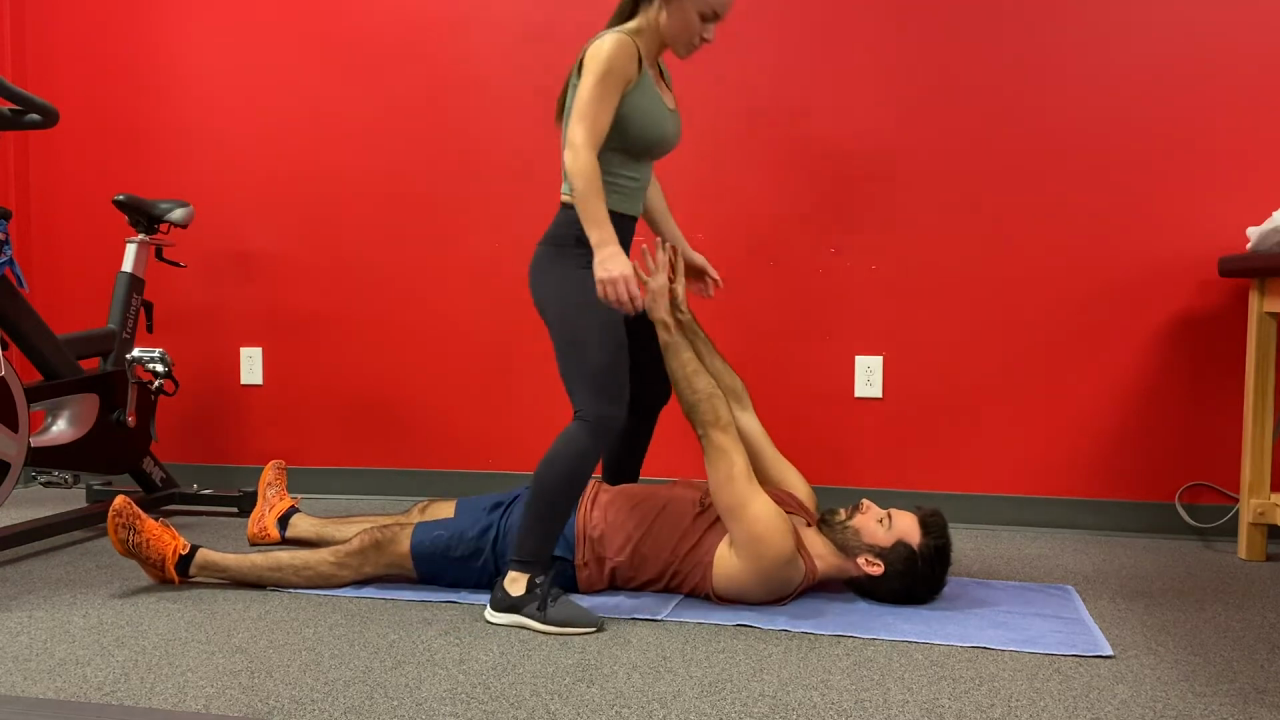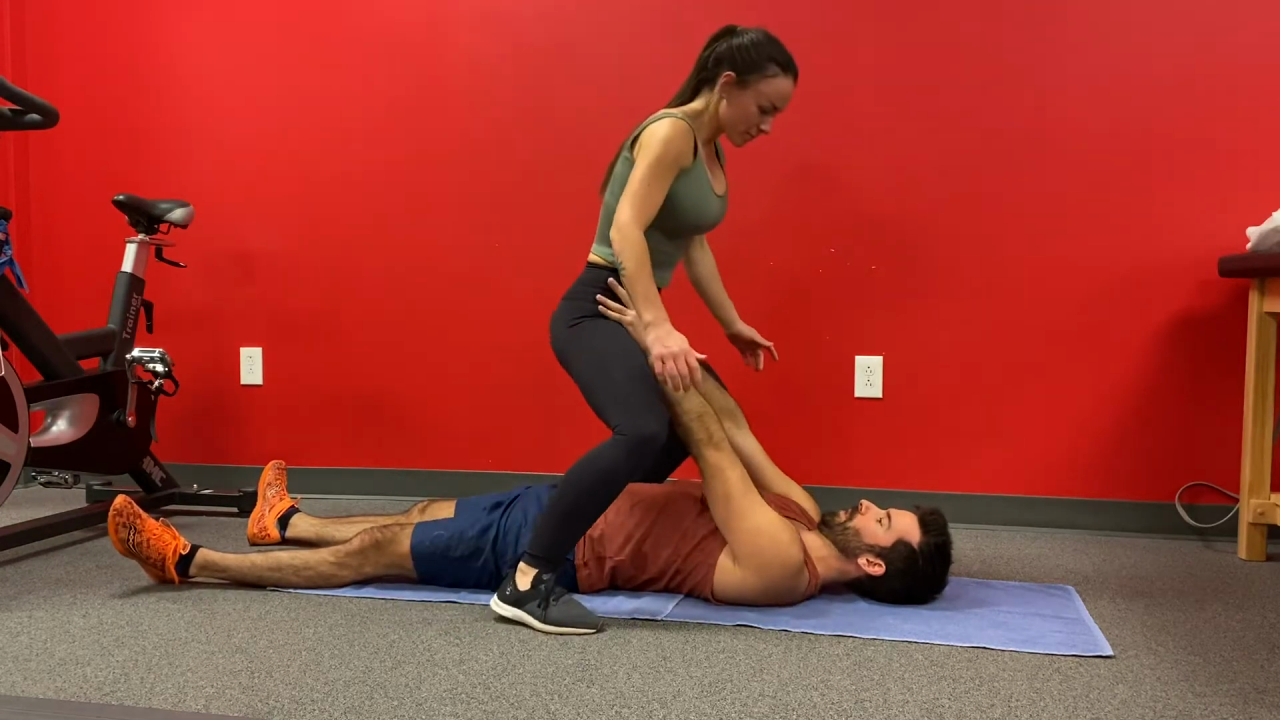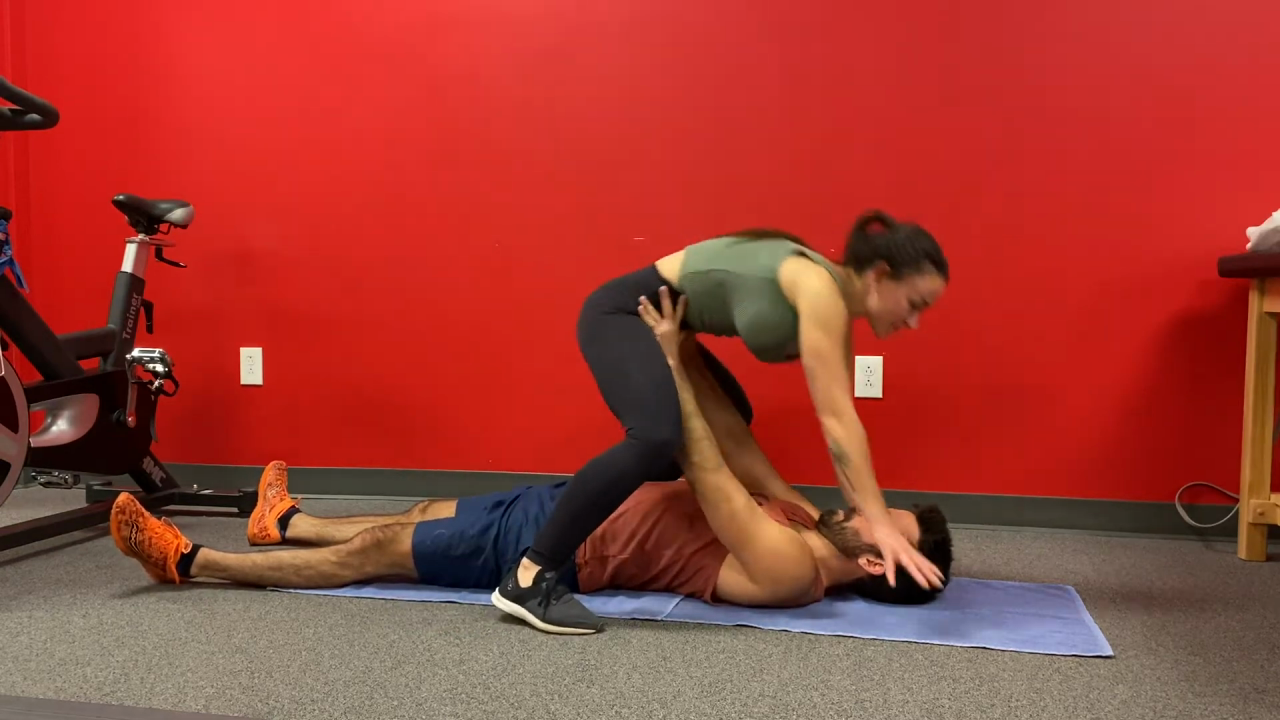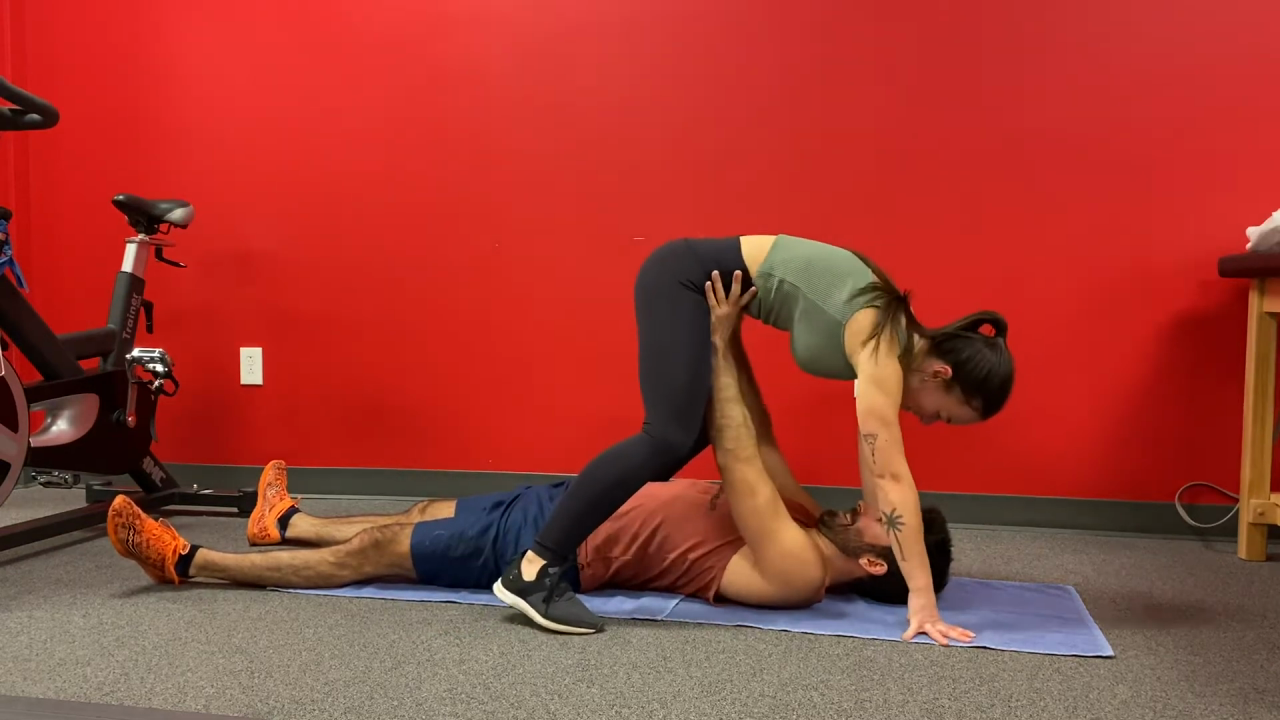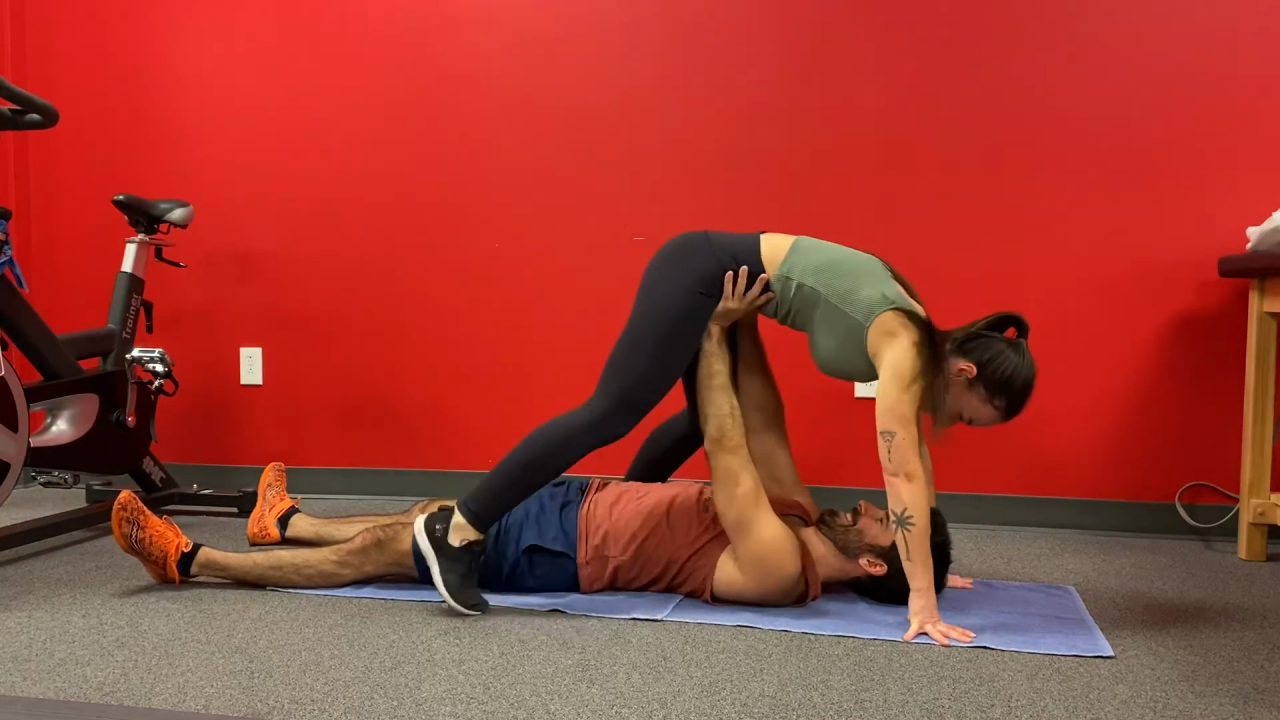
dt=0.7s
person 1, frame 1
left shoulder: (775, 560)
right shoulder: (800, 512)
left elbow: (716, 430)
right elbow: (740, 414)
left wrist: (662, 323)
right wrist: (681, 318)
left hip: (563, 547)
right hip: (581, 505)
left knee: (377, 554)
right knee: (420, 517)
left ankle: (189, 561)
right ankle: (284, 522)
person 1, frame 2
left shoulder: (782, 568)
right shoulder: (803, 517)
left elbow: (712, 449)
right elbow: (732, 431)
left hip: (561, 547)
left knee: (378, 552)
right knee: (421, 517)
left ankle: (189, 561)
right ankle: (284, 522)
person 1, frame 3
left shoulder: (791, 573)
right shoulder: (804, 524)
left elbow: (707, 479)
right elbow: (733, 449)
left wrist: (668, 363)
right wrist: (682, 350)
left hip: (563, 547)
left knee: (378, 553)
right knee: (422, 515)
left ankle: (188, 560)
right ankle: (284, 522)
person 1, frame 4
left shoulder: (796, 572)
right shoulder: (807, 523)
left elbow: (739, 466)
right elbow: (751, 451)
left wrist: (717, 345)
right wrist: (730, 338)
left knee: (378, 554)
right knee: (423, 517)
left ankle: (188, 561)
right ankle: (284, 524)
person 1, frame 5
left shoulder: (781, 568)
right shoulder: (802, 524)
left elbow: (726, 454)
right elbow: (761, 433)
left wrist: (712, 332)
right wrist: (742, 327)
left hip: (561, 547)
right hip: (583, 503)
left knee: (378, 553)
right knee: (424, 514)
left ankle: (190, 559)
right ankle: (282, 522)
person 2, frame 1
left shoulder: (654, 71)
right shoulder: (617, 51)
right elbow: (578, 150)
left wrist: (682, 251)
right wrist: (608, 249)
left hip: (603, 253)
right hip: (573, 255)
left knee: (651, 385)
right knee: (601, 413)
right ankle: (516, 586)
person 2, frame 2
left shoulder: (708, 146)
right shoulder: (671, 132)
left elbow: (692, 243)
right elbow: (626, 230)
left wrist: (732, 324)
right wrist: (657, 327)
left hip: (630, 312)
right hip: (596, 310)
right knee: (643, 432)
right ankle: (527, 582)
person 2, frame 3
left shoulder: (834, 306)
right shoulder: (820, 289)
left elbow: (841, 423)
right elbow: (836, 418)
left wrist: (865, 515)
right wrist: (879, 525)
right hip: (624, 312)
right knee: (657, 439)
right ankle: (530, 577)
person 2, frame 4
left shoulder: (897, 338)
right shoulder: (881, 345)
left elbow: (874, 459)
right elbow: (892, 474)
right wrist: (921, 598)
left hip: (708, 283)
right hip: (685, 277)
left knee: (705, 424)
right knee: (670, 436)
left ankle: (602, 523)
right ankle: (534, 570)
person 2, frame 5
left shoulder: (924, 344)
right shoulder: (904, 346)
left elbow: (915, 463)
right elbow: (903, 475)
left wrist: (924, 567)
right wrist: (922, 600)
left hip: (720, 279)
right hip: (702, 271)
left knee: (708, 419)
right knee: (612, 413)
right ankle: (459, 529)
